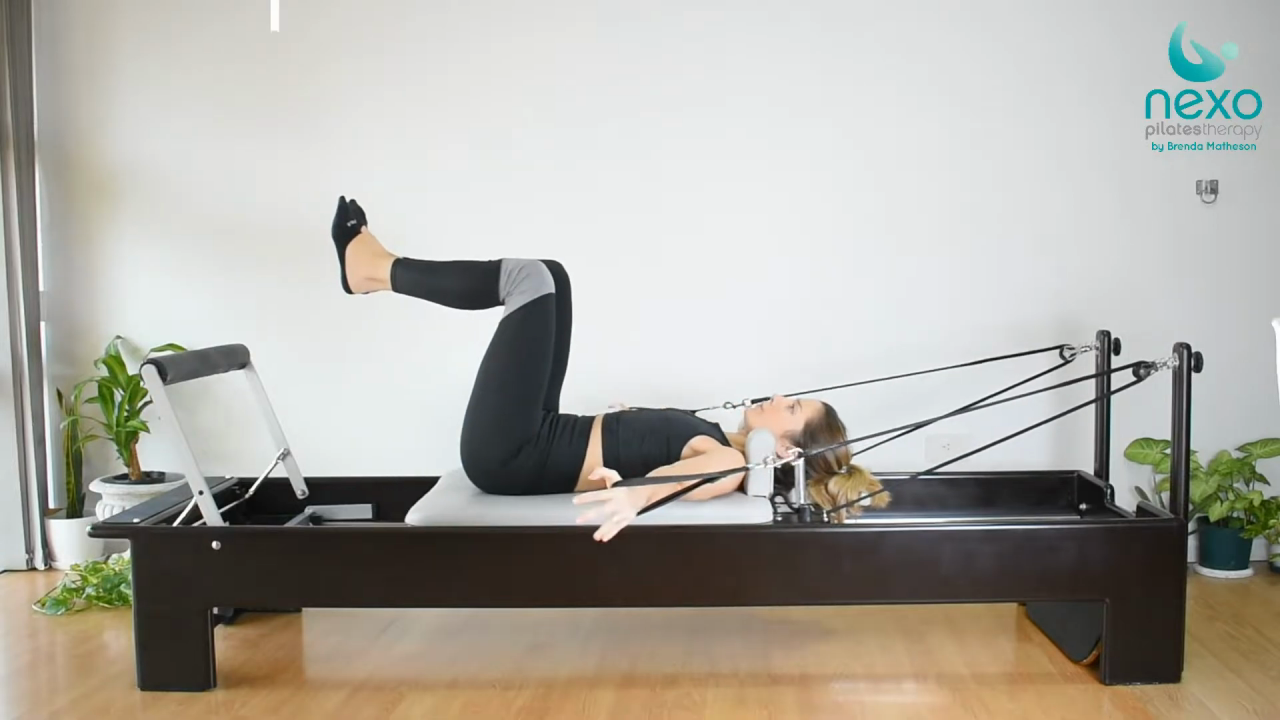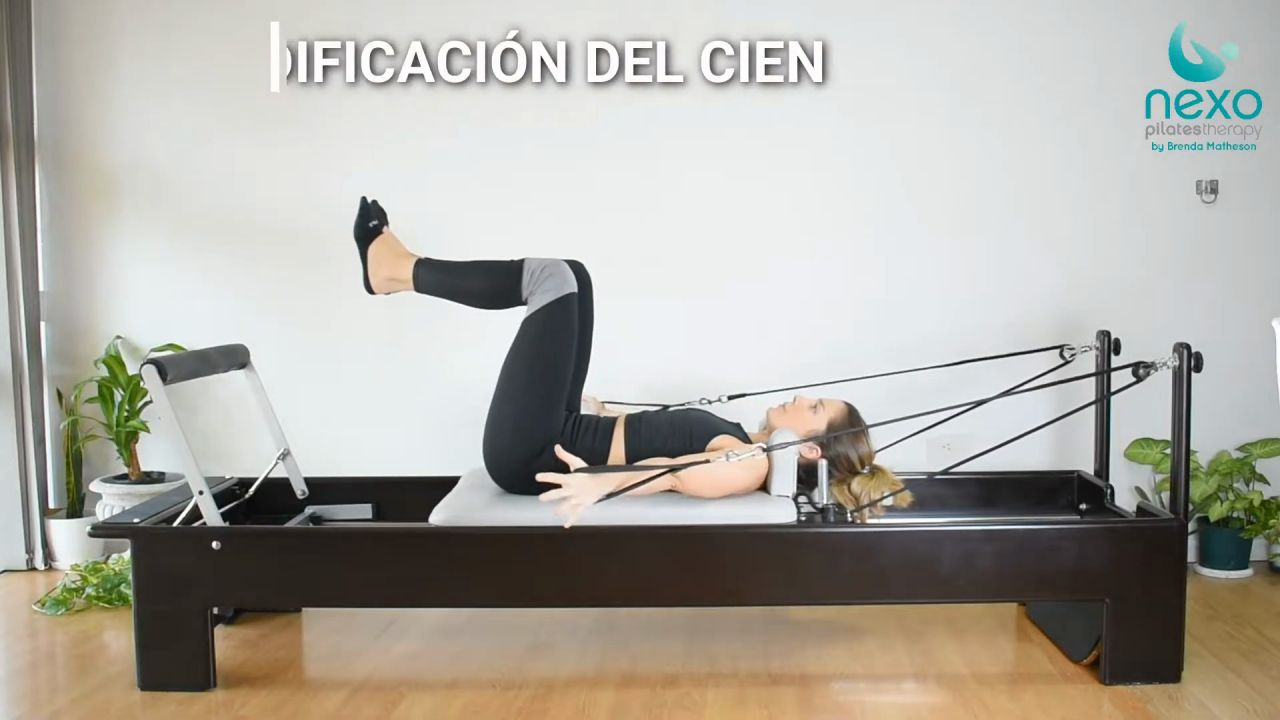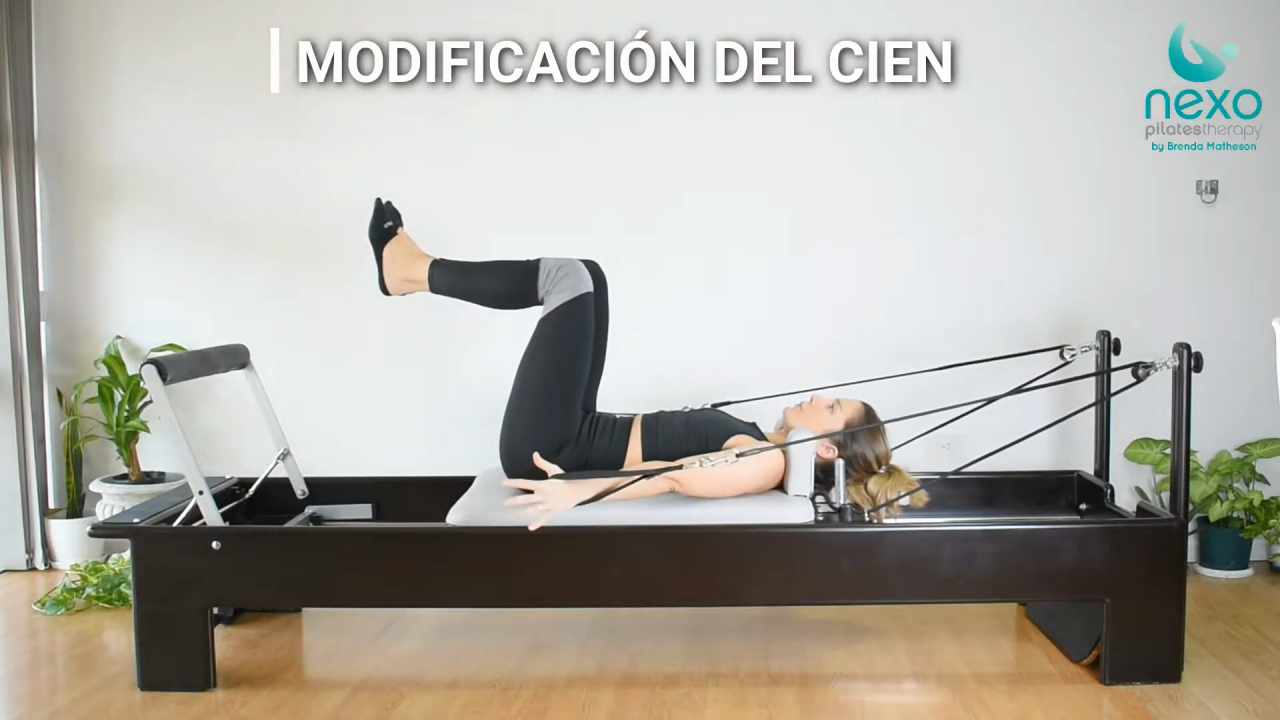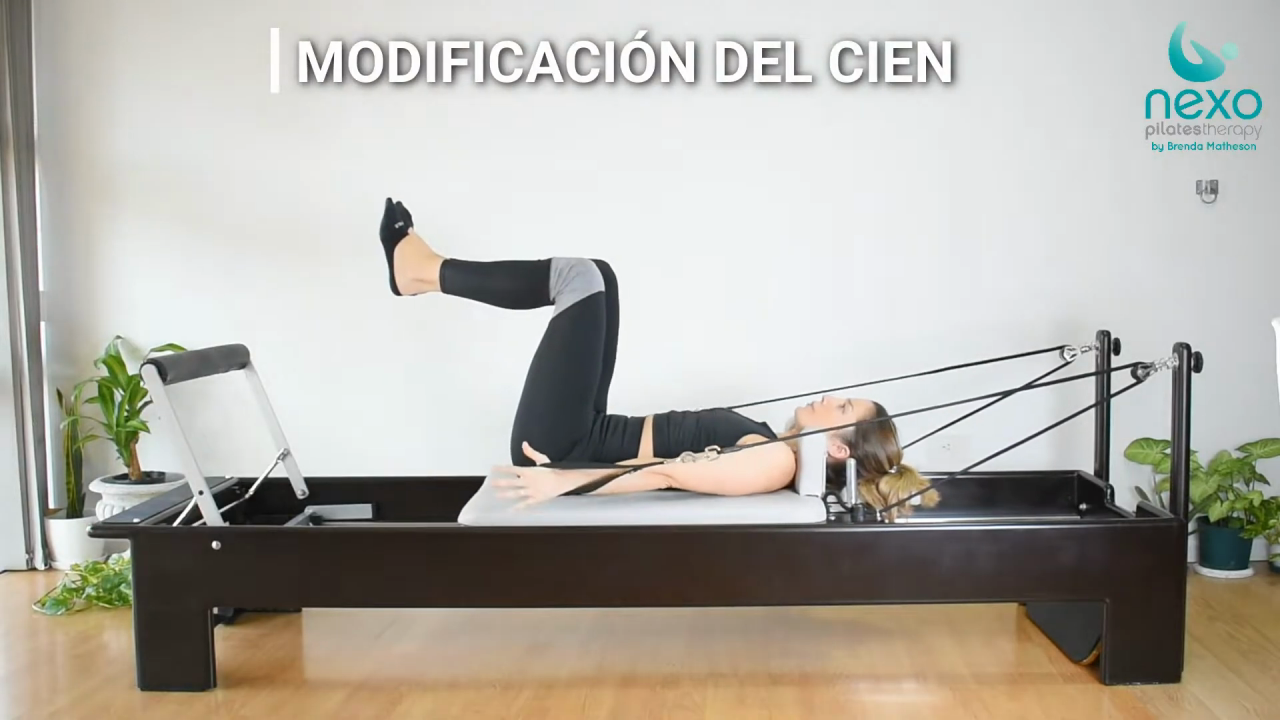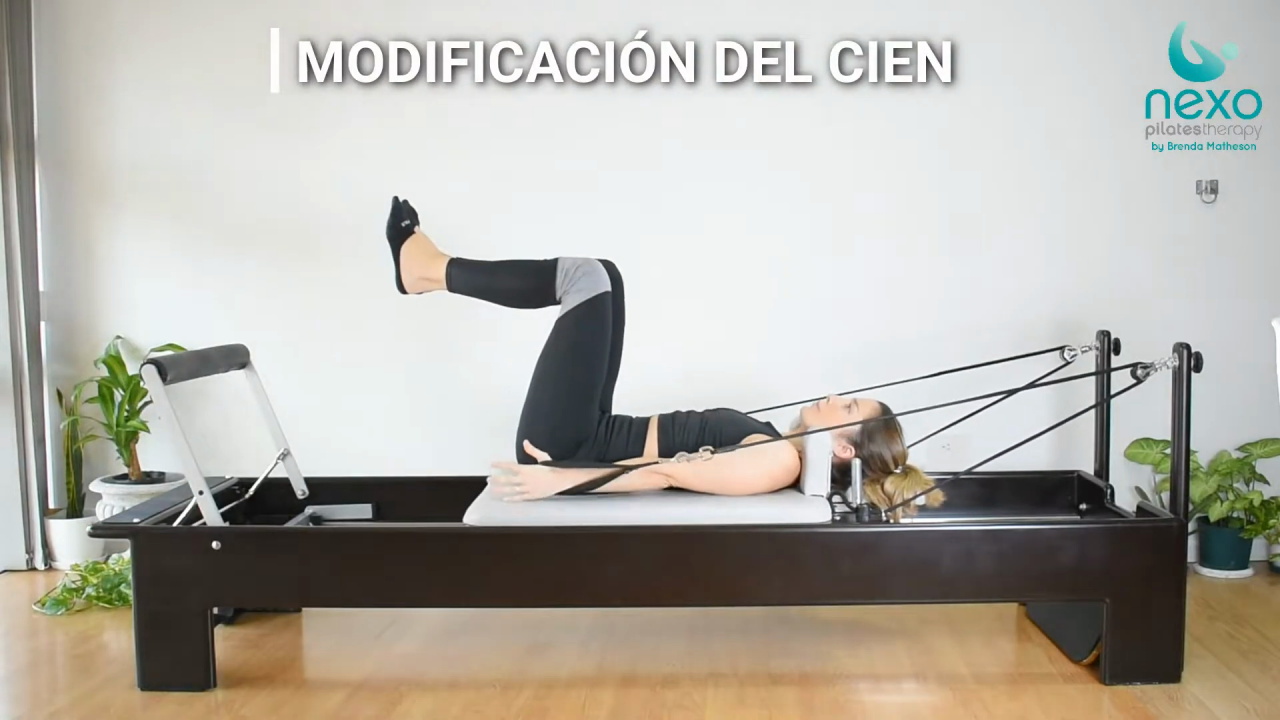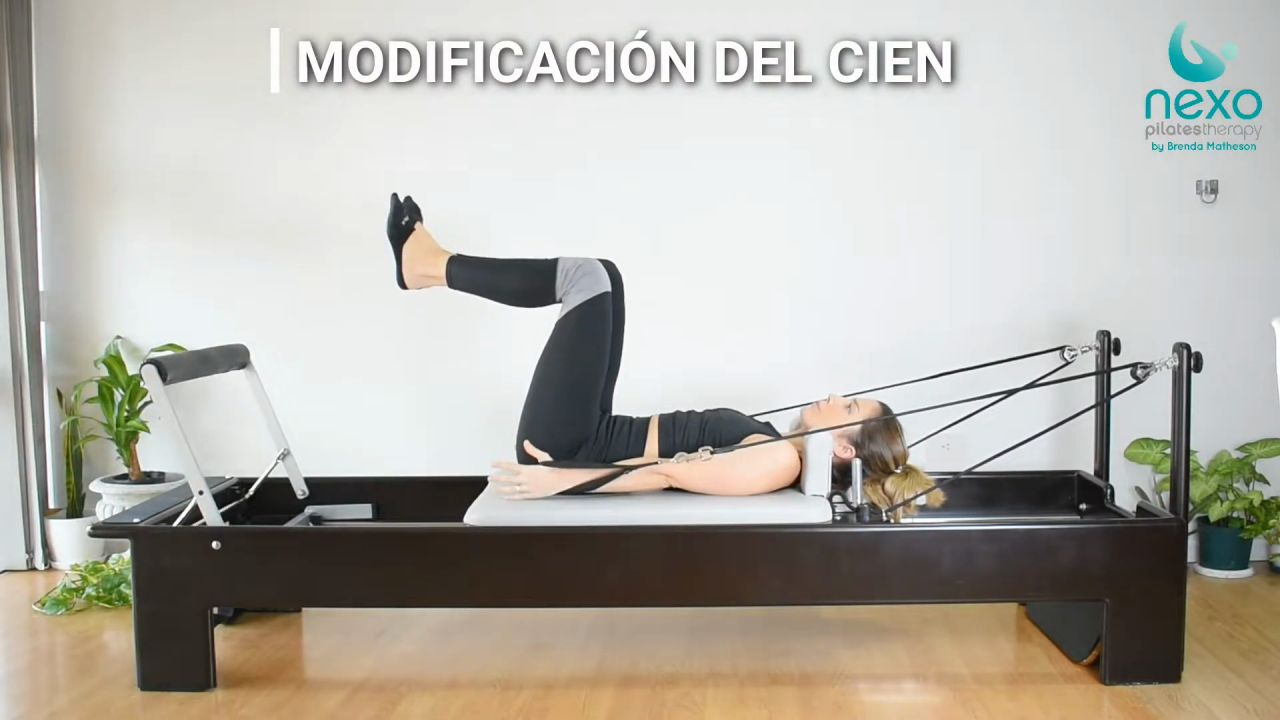
dt=0.3s
person 1, frame 1
left shoulder: (730, 468)
right shoulder: (723, 445)
left elbow: (672, 478)
left wrist: (630, 494)
right wrist: (627, 411)
left hip: (509, 458)
right hip: (537, 446)
left knee: (529, 278)
right knee: (545, 276)
left ankle: (380, 270)
right ankle: (381, 271)
person 1, frame 2
left shoulder: (749, 467)
right shoulder: (745, 446)
left elbow: (673, 472)
left wrist: (606, 483)
right wrist: (608, 410)
left hip: (532, 458)
right hip: (566, 440)
left knee: (553, 280)
right knee: (567, 277)
left ankle: (400, 269)
right ankle: (401, 272)
person 1, frame 3
left shoulder: (767, 465)
right shoulder: (759, 445)
left elbow: (672, 476)
left wrist: (578, 491)
left hip: (548, 455)
right hip: (574, 444)
left knee: (568, 279)
right knee: (583, 277)
left ankle: (415, 270)
right ankle: (417, 272)
person 1, frame 4
left shoulder: (776, 464)
right shoulder: (769, 446)
left elbow: (672, 473)
left wrist: (566, 480)
left hip: (561, 450)
right hip: (586, 442)
left knee: (580, 280)
right knee: (592, 277)
left ankle: (428, 271)
right ankle: (428, 273)
person 1, frame 5
left shoulder: (781, 463)
right shoulder: (775, 444)
left elbow: (670, 473)
left wrist: (563, 479)
left hip: (565, 450)
right hip: (588, 442)
left knee: (586, 278)
right knee: (599, 276)
left ankle: (434, 271)
right ankle: (433, 273)
person 1, frame 6
left shoulder: (781, 463)
right shoulder: (773, 446)
left elbow: (668, 474)
left wrist: (563, 480)
left hip: (569, 452)
right hip: (594, 440)
left knee: (585, 279)
right knee: (598, 277)
left ankle: (435, 266)
right ankle: (434, 266)
